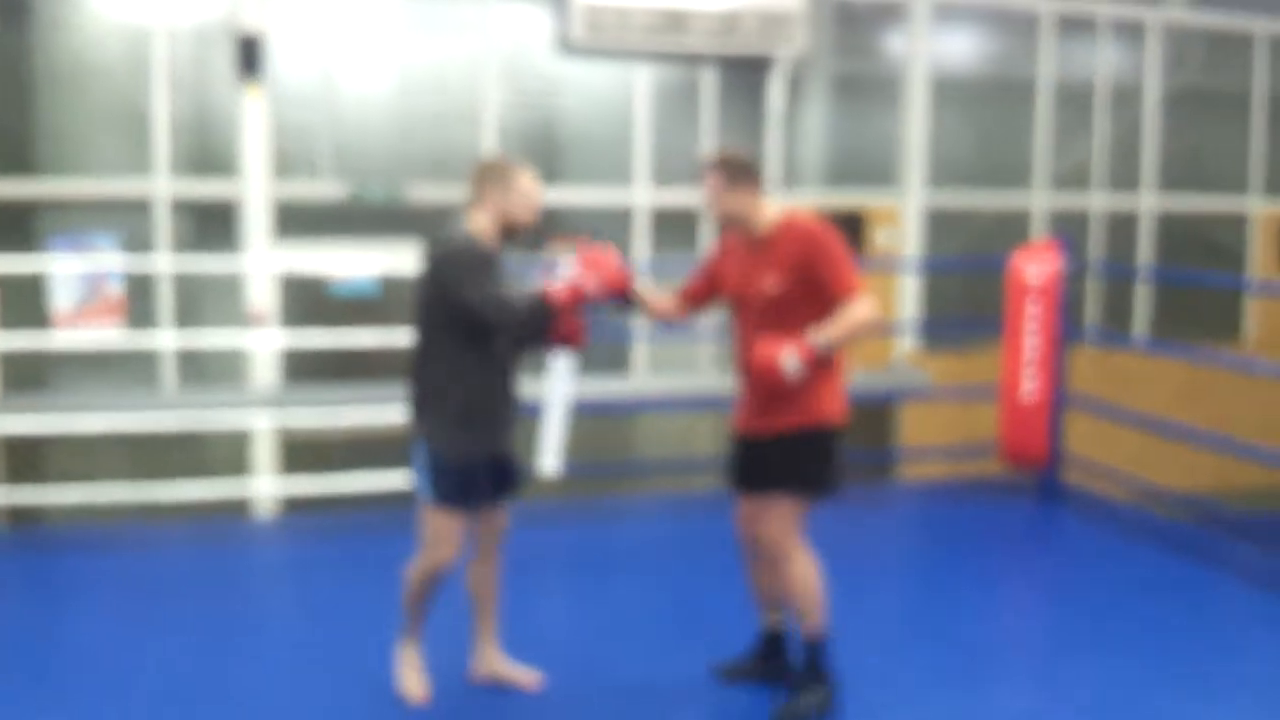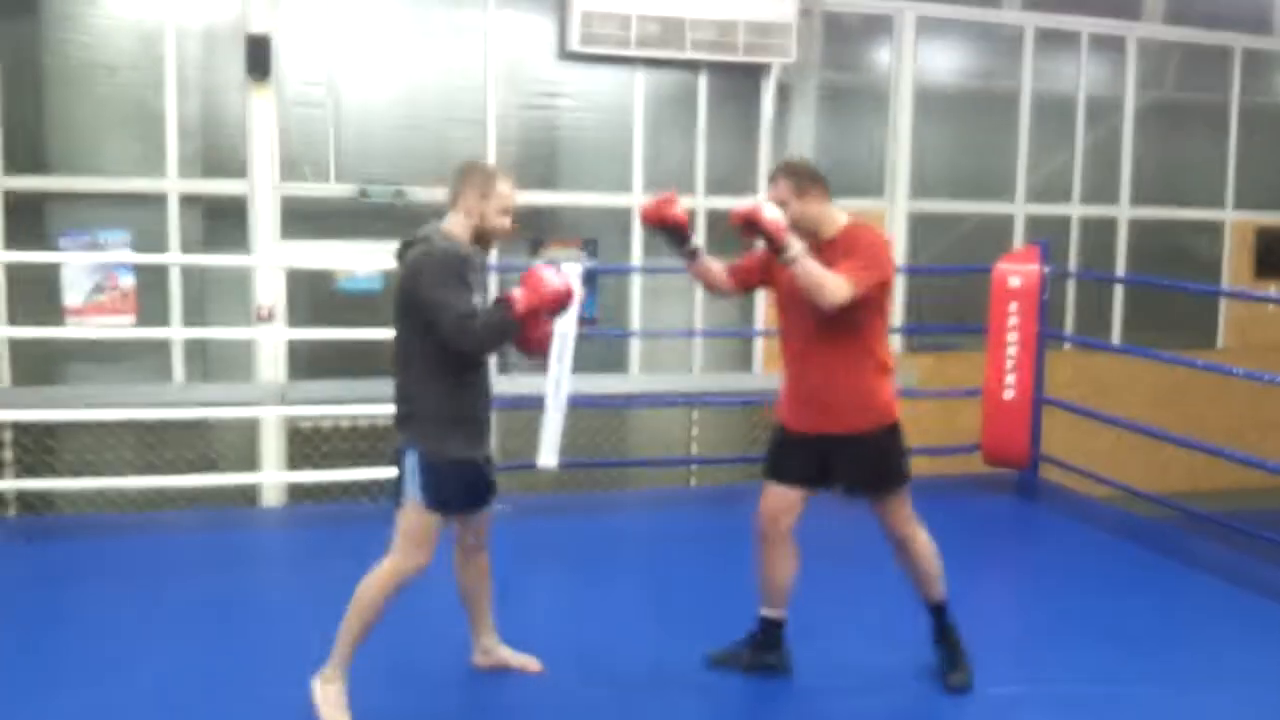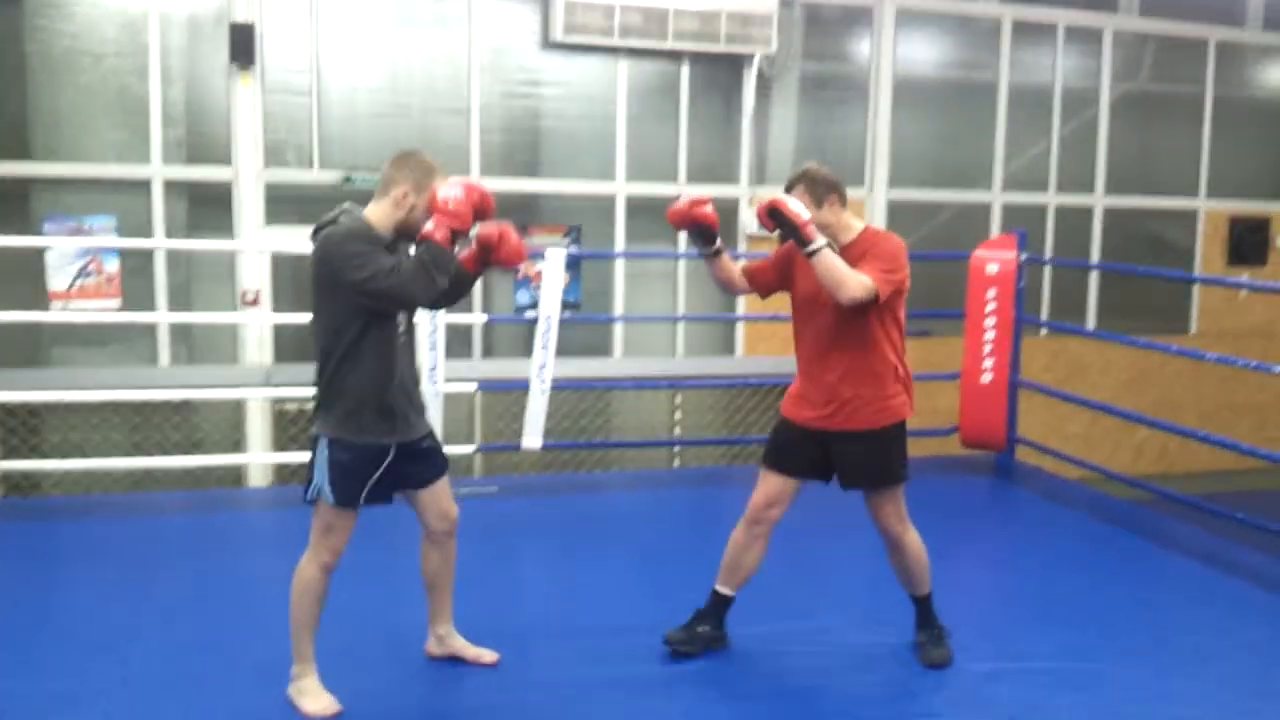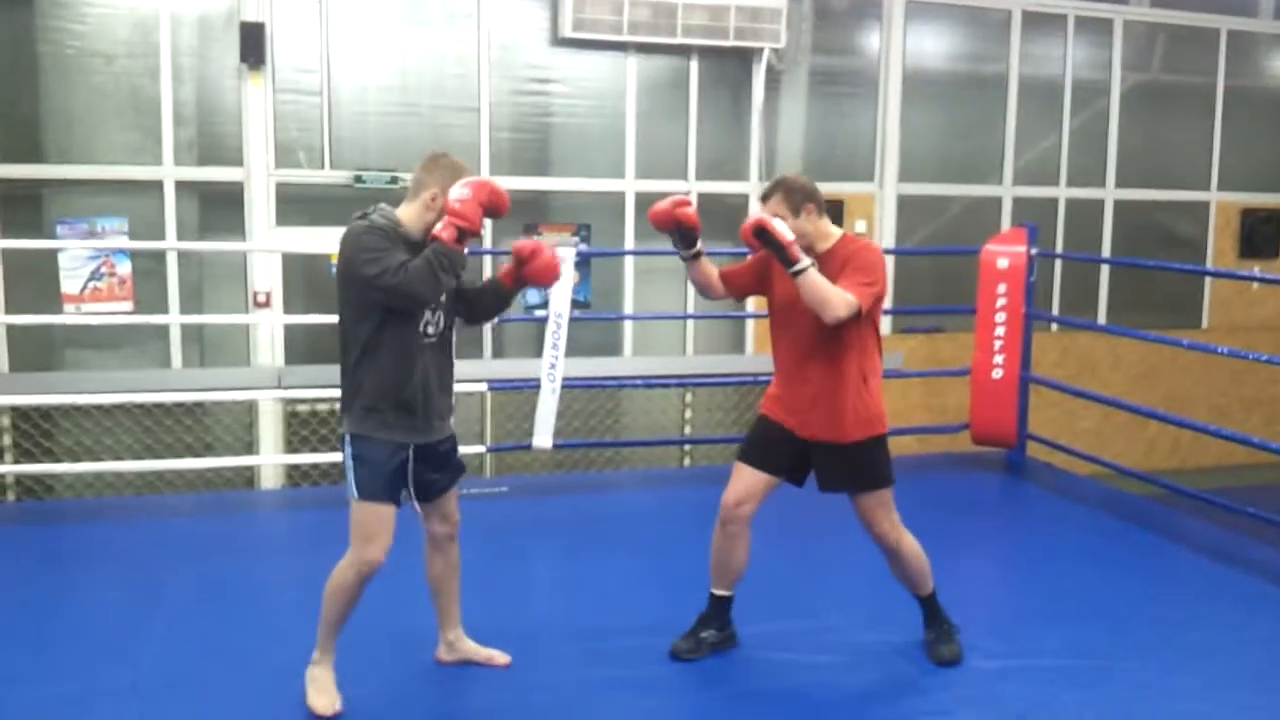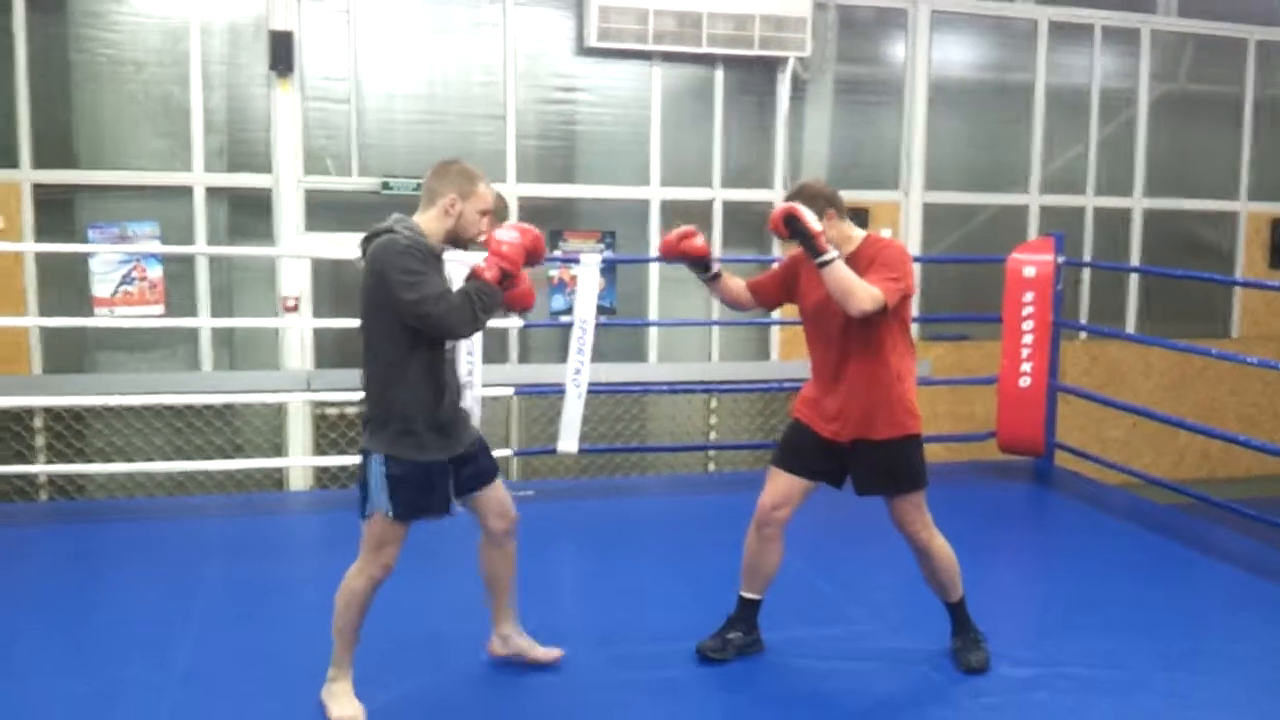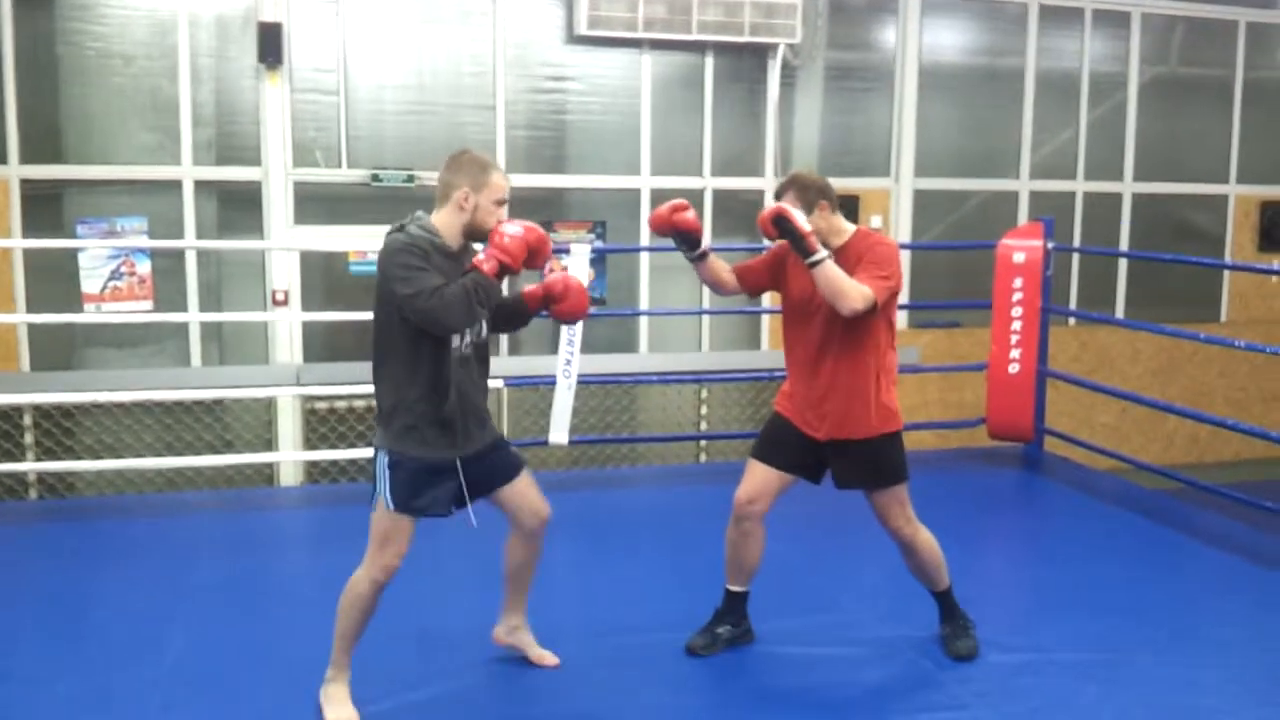
dt=0.4s
person 1, frame 1
left shoulder: (482, 257)
right shoulder: (454, 259)
right elbow: (506, 316)
left wrist: (552, 326)
right wrist: (574, 291)
left hip: (486, 429)
right hip: (448, 431)
left knee: (488, 542)
right knee: (438, 552)
left ankle: (488, 655)
right ankle: (408, 644)
person 1, frame 2
left shoulder: (455, 258)
right shoulder: (430, 261)
right elbow: (465, 333)
left wrist: (520, 325)
right wrist: (525, 302)
left hip: (463, 434)
right hip: (431, 437)
left knee: (475, 540)
right knee: (410, 560)
left ankle: (487, 646)
person 1, frame 3
left shoulder: (392, 242)
right shoulder: (340, 243)
left elbow: (438, 293)
right elbow: (411, 288)
left wrist: (479, 256)
right wrist: (443, 230)
left hip: (405, 420)
right hip: (350, 428)
left knee: (442, 522)
right knee: (326, 551)
left ankle: (442, 635)
right ankle: (302, 674)
person 1, frame 4
left shoulder: (427, 246)
right shoulder: (367, 238)
left elbow: (473, 309)
right elbow: (416, 288)
left wrist: (514, 275)
right wrist: (455, 229)
left hip: (430, 423)
right hip: (377, 427)
left knee: (446, 531)
right knee: (369, 553)
left ankle: (453, 640)
right ankle: (321, 664)
person 1, frame 5
left shoulder: (423, 252)
right shoulder: (393, 253)
right elbow: (453, 320)
left wrist: (498, 290)
right wrist: (496, 268)
left hip: (448, 430)
right hip: (401, 441)
left knee: (500, 521)
right knee: (377, 561)
left ankle: (506, 634)
person 1, frame 6
left shoulder: (471, 251)
right shoulder: (404, 251)
left elbow: (499, 318)
right elbow: (443, 315)
left wrist: (543, 296)
right wrist: (494, 262)
left hip: (473, 430)
right hip: (413, 439)
left knee: (533, 517)
right knee: (383, 565)
left ankle: (512, 625)
person 2, frame 1
left shoulder: (811, 236)
right shoulder: (728, 252)
left elbow: (865, 310)
right elbow: (677, 306)
left wrist: (804, 349)
right wrist: (632, 295)
left hip: (807, 415)
right hip: (757, 417)
left knee: (781, 537)
right knee: (753, 531)
left ankle: (818, 673)
right ankle: (774, 650)
person 2, frame 2
left shoulder: (868, 243)
right shoulder: (781, 246)
left elbow: (831, 295)
right elbow: (724, 281)
left wrist: (782, 238)
right wrist: (685, 243)
left hip: (865, 416)
right hip: (801, 416)
left knee: (901, 529)
right knee: (773, 525)
left ankle: (947, 639)
right ankle: (769, 644)
person 2, frame 3
left shoulder: (886, 249)
right shoulder: (797, 251)
left elbow: (850, 292)
right elbow: (740, 283)
left wrist: (806, 235)
right wrist: (709, 244)
left hip: (872, 415)
right hip: (807, 411)
left knee: (893, 526)
right knee: (759, 512)
left ankle: (928, 623)
right ankle: (710, 621)
person 2, frame 4
left shoulder: (863, 255)
right shoulder: (773, 258)
left elbow: (835, 311)
right elbow: (715, 287)
left wrist: (791, 254)
right wrist: (689, 245)
left hip: (851, 421)
right hip: (786, 413)
left knee: (885, 530)
right knee: (733, 508)
left ankle: (936, 620)
right ankle: (715, 622)
person 2, frame 5
left shoulder: (890, 255)
right shoulder: (802, 264)
left elbow: (860, 303)
right elbow: (744, 298)
left wrist: (818, 246)
right wrist: (706, 268)
left hip: (886, 422)
right hip: (821, 416)
left knee: (918, 532)
right knee: (769, 512)
left ankle: (964, 628)
right ankle: (743, 625)
person 2, frame 6
left shoulder: (878, 250)
right shoulder: (787, 255)
left elbow: (851, 303)
right elbow: (728, 283)
left wrist: (808, 244)
right wrist: (693, 247)
left hip: (865, 418)
right hip: (799, 412)
left knee: (902, 527)
right knee: (746, 505)
left ankle: (952, 615)
right ankle: (732, 618)
